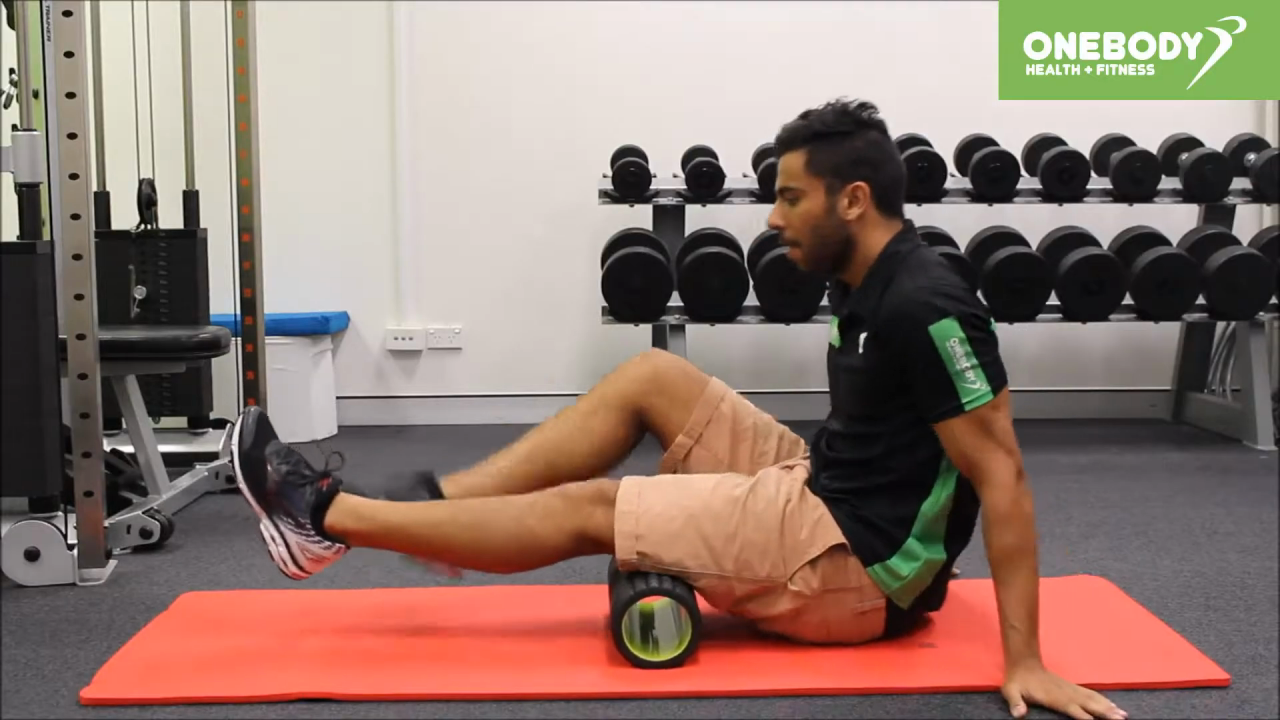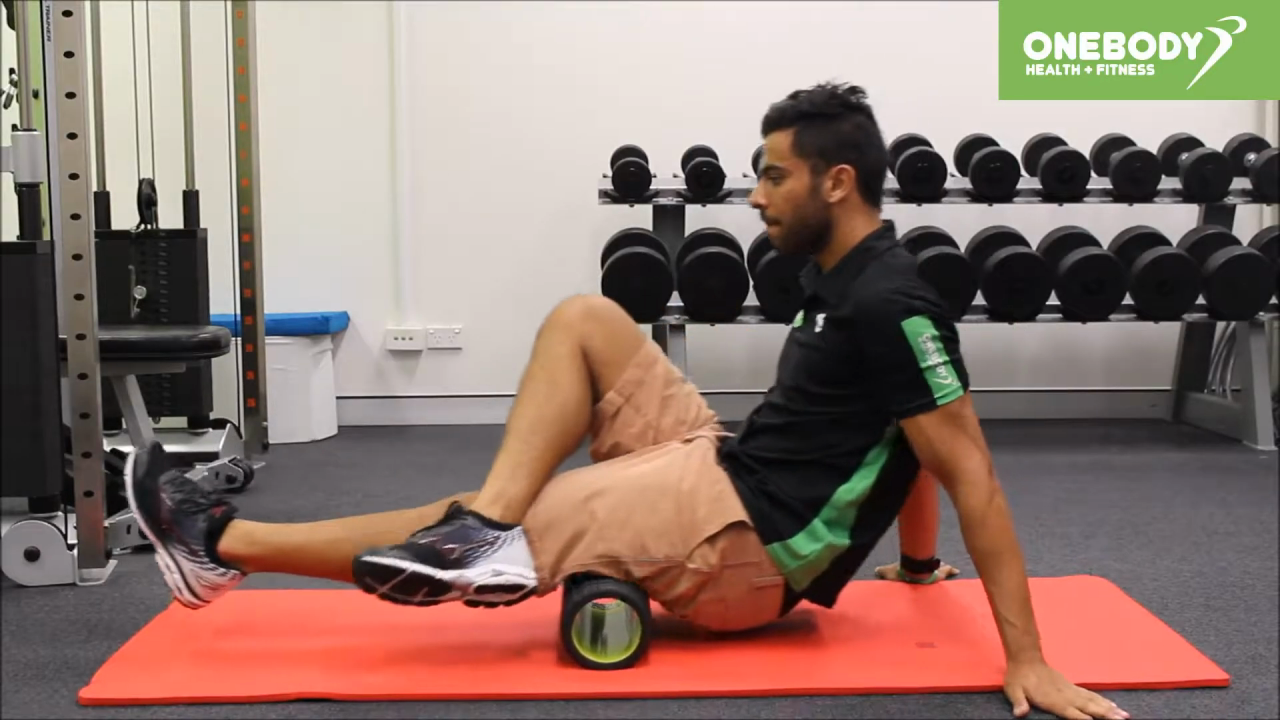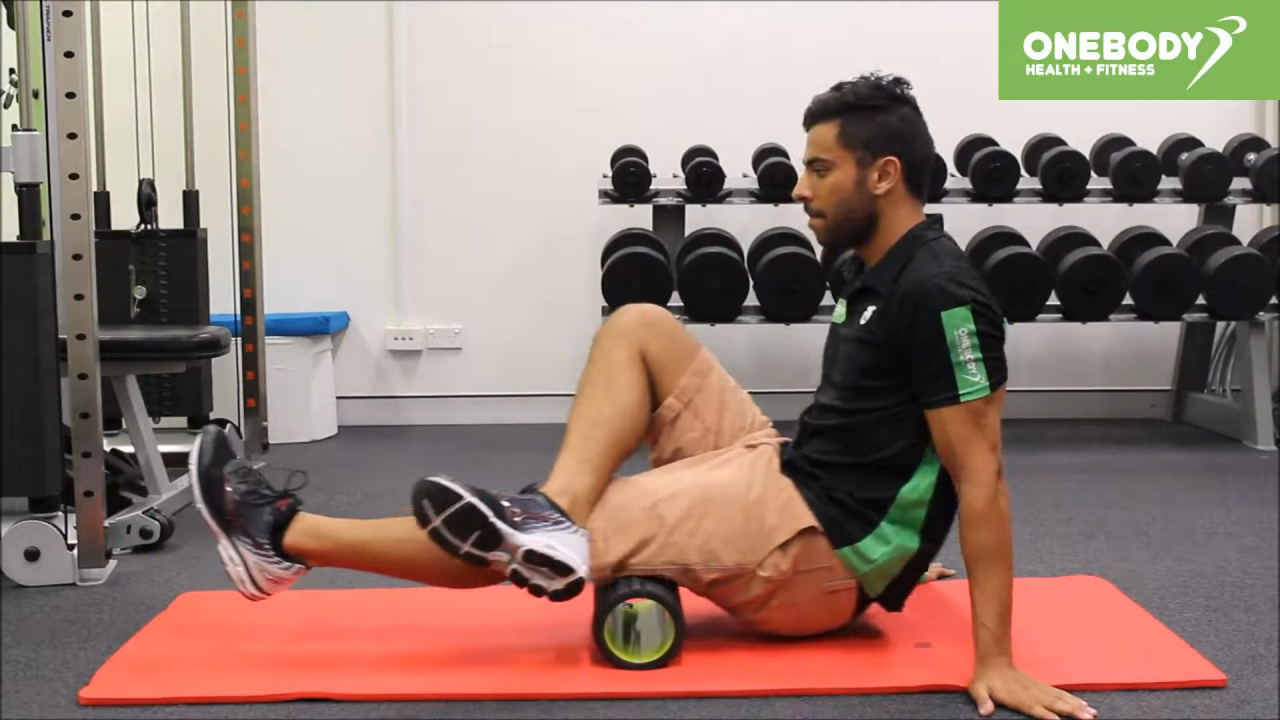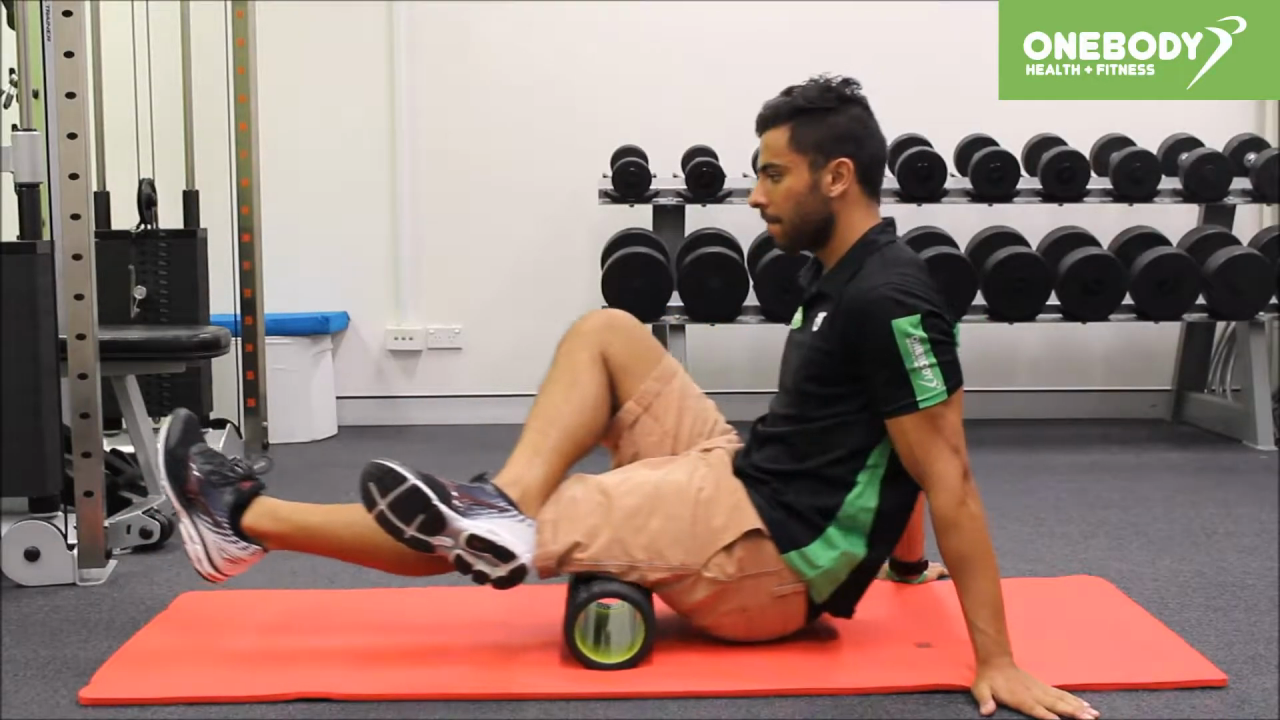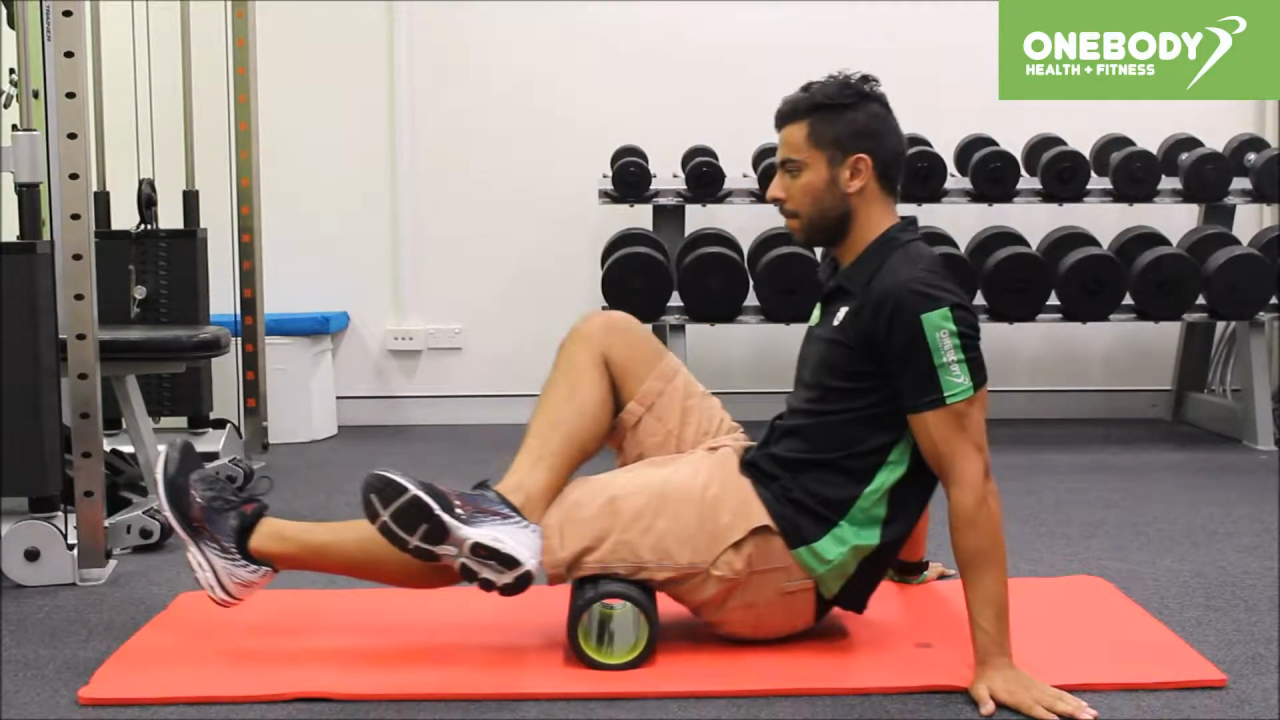
dt=1s
person 1, frame 1
left shoulder: (923, 307)
right shoulder: (869, 282)
left elbow: (1000, 480)
left hip: (846, 566)
right hip: (818, 494)
left knee: (581, 510)
right knee: (652, 378)
left ankle: (325, 517)
right ankle: (449, 504)
person 1, frame 2
left shoulder: (888, 305)
right shoulder: (848, 278)
left elbow: (968, 470)
right elbow: (910, 443)
right wrist: (914, 559)
left hip: (742, 543)
right hip: (727, 474)
left knee: (483, 525)
right knee: (580, 323)
left ankle: (224, 544)
right ankle: (482, 532)
person 1, frame 3
left shoulder: (938, 292)
right shoulder: (879, 273)
left elbow: (980, 476)
right wrist: (906, 547)
left hip: (821, 553)
right hip: (791, 482)
left knee: (508, 549)
right knee: (638, 329)
left ankle: (286, 535)
right ankle: (551, 524)
person 1, frame 4
left shoulder: (886, 300)
right shoulder: (845, 275)
left elbow: (949, 478)
right elbow: (900, 451)
right wrist: (903, 560)
left hip: (763, 558)
right hip: (746, 487)
left knee: (469, 540)
right knee: (604, 333)
left ankle: (245, 517)
right ankle: (495, 510)
person 1, frame 5
left shoulder: (912, 294)
right shoulder: (859, 273)
left elbow: (968, 476)
right elbow: (900, 443)
right wrist: (898, 554)
left hip: (776, 551)
right hip: (756, 484)
left knee: (474, 549)
right knee: (605, 337)
left ankle: (251, 541)
right ankle: (501, 517)
